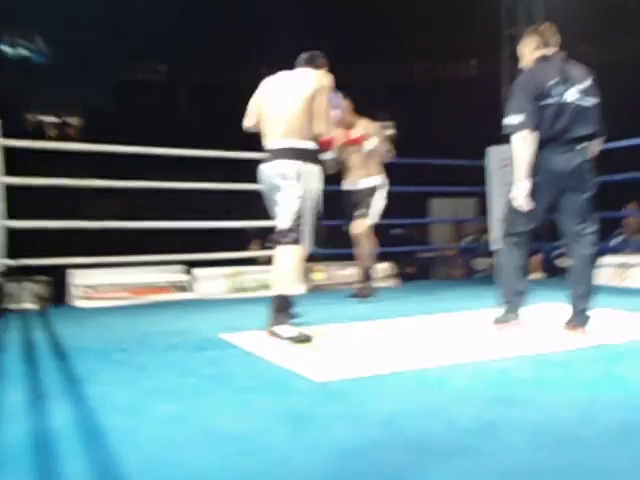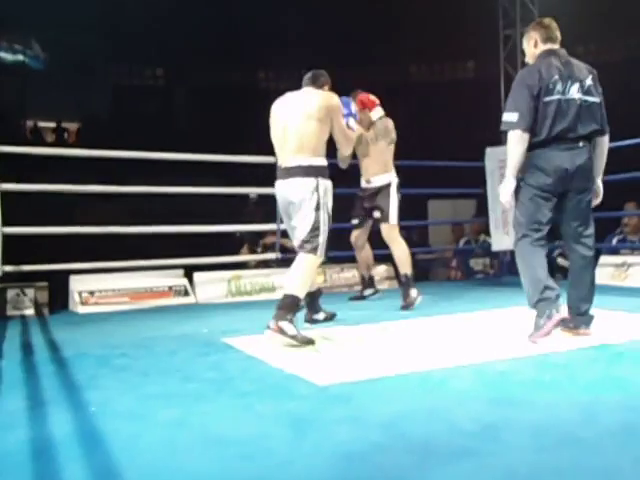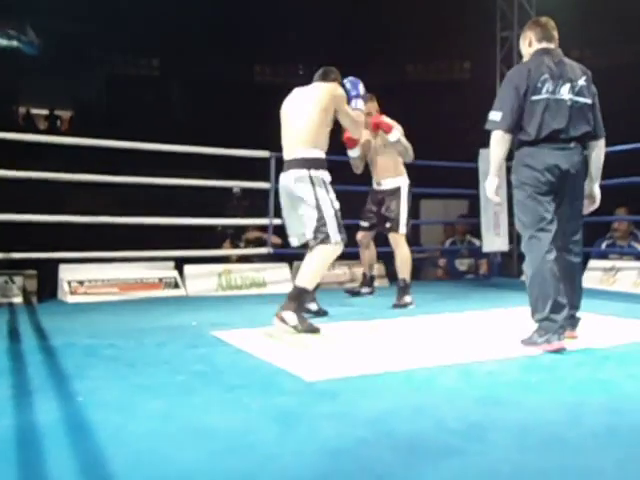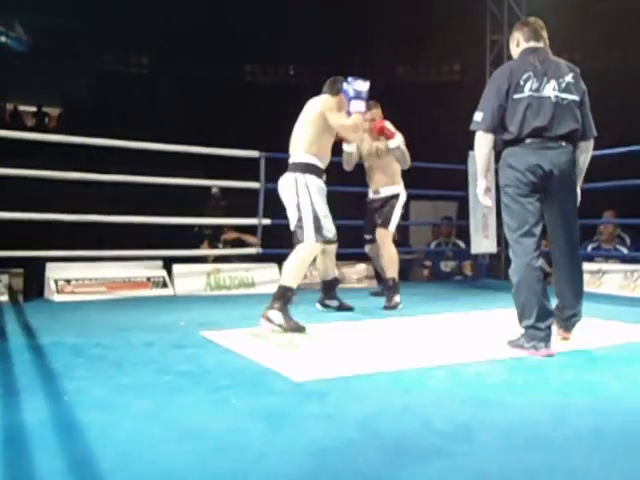
dt=0.2s
person 1, frame 1
left shoulder: (530, 78)
right shoulder: (584, 77)
left elbow: (524, 133)
right elbow: (598, 136)
left wrist: (521, 179)
left hip: (545, 162)
right hip: (579, 162)
left knee: (515, 233)
right knee: (582, 238)
left ankle: (511, 307)
right ankle: (579, 316)
person 1, frame 2
left shoulder: (531, 74)
right shoulder: (588, 73)
left elbow: (519, 131)
right elbow: (602, 134)
left wrist: (510, 176)
right wrist: (596, 176)
left hip: (544, 161)
right hip: (582, 160)
left knee: (530, 235)
right knee: (580, 239)
left ankle: (547, 307)
right ankle: (580, 317)
person 1, frame 3
left shoulder: (522, 73)
right shoulder: (582, 75)
left elbow: (502, 130)
right elbow: (597, 139)
left wrist: (493, 173)
right wrist: (593, 182)
left hip: (535, 161)
right hip: (573, 162)
left knee: (538, 242)
right knee: (570, 243)
left ankle: (551, 326)
right ankle: (568, 320)
person 1, frame 4
left shoulder: (507, 73)
right shoulder: (571, 73)
left elbow: (485, 130)
right elbow: (587, 138)
left wrist: (482, 176)
right wrist: (576, 180)
left hip: (521, 159)
right hip: (561, 159)
left knee: (525, 246)
right knee: (567, 243)
left ankle: (536, 334)
right ankle: (568, 318)
person 2, frame 1
left shoulder: (271, 81)
right shoulder: (321, 78)
left elbow: (249, 123)
right elbow: (322, 129)
right wrist: (338, 135)
left hip: (271, 164)
right hip: (299, 163)
left knee: (288, 237)
right knee: (295, 241)
left ankle: (283, 301)
right ankle: (280, 319)
person 2, frame 2
left shoulder: (280, 103)
right shoulder: (329, 99)
right elbow: (346, 148)
right wrist: (348, 122)
left hip: (285, 182)
right hip: (312, 179)
left knee: (308, 248)
right knee: (311, 252)
left ankle: (314, 309)
right ankle: (283, 317)
person 2, frame 3
left shoulder: (291, 97)
right shoulder: (333, 90)
right elbow: (358, 131)
right wrist: (357, 100)
left hip: (288, 174)
right hip: (310, 172)
left knee: (317, 241)
right knee: (332, 242)
left ankle: (305, 299)
right ankle: (291, 307)
person 2, frame 4
left shoulder: (316, 104)
right shoulder: (328, 102)
right elbow: (354, 134)
right wrist: (358, 101)
left hip: (306, 178)
right hip: (303, 177)
left knee: (329, 239)
right knee: (310, 243)
left ankle: (329, 296)
right ankle: (277, 307)
person 3, frame 1
left shoulder: (368, 127)
left elbow: (388, 155)
left wrist: (366, 142)
left hip: (374, 186)
right hip: (351, 189)
left knee: (359, 230)
right knee: (361, 237)
left ankle: (367, 278)
right ankle: (365, 281)
person 3, frame 2
left shoulder: (383, 124)
right shoulder: (353, 130)
left elbow: (391, 137)
left wrist: (375, 109)
left hip: (386, 185)
right hip: (366, 187)
left knee: (389, 233)
right knee: (357, 238)
left ankle: (409, 289)
right ankle: (368, 285)
person 3, frame 3
left shoulder: (392, 127)
right shoulder: (363, 135)
left elbow: (408, 156)
right elbow: (358, 169)
left wrist: (390, 131)
right wrist: (351, 145)
left hip: (397, 187)
right hip: (378, 189)
left knee: (397, 238)
right knee: (363, 237)
left ankle: (404, 293)
right ankle: (367, 284)
person 3, frame 4
left shoulder: (393, 135)
right shoulder: (361, 140)
left elbow: (405, 164)
right elbow: (348, 166)
left wrist: (392, 137)
right wrist: (348, 143)
left hip: (394, 195)
right hip: (374, 198)
left knee: (384, 237)
right knee: (370, 248)
left ankle: (393, 293)
right ankle: (387, 282)
